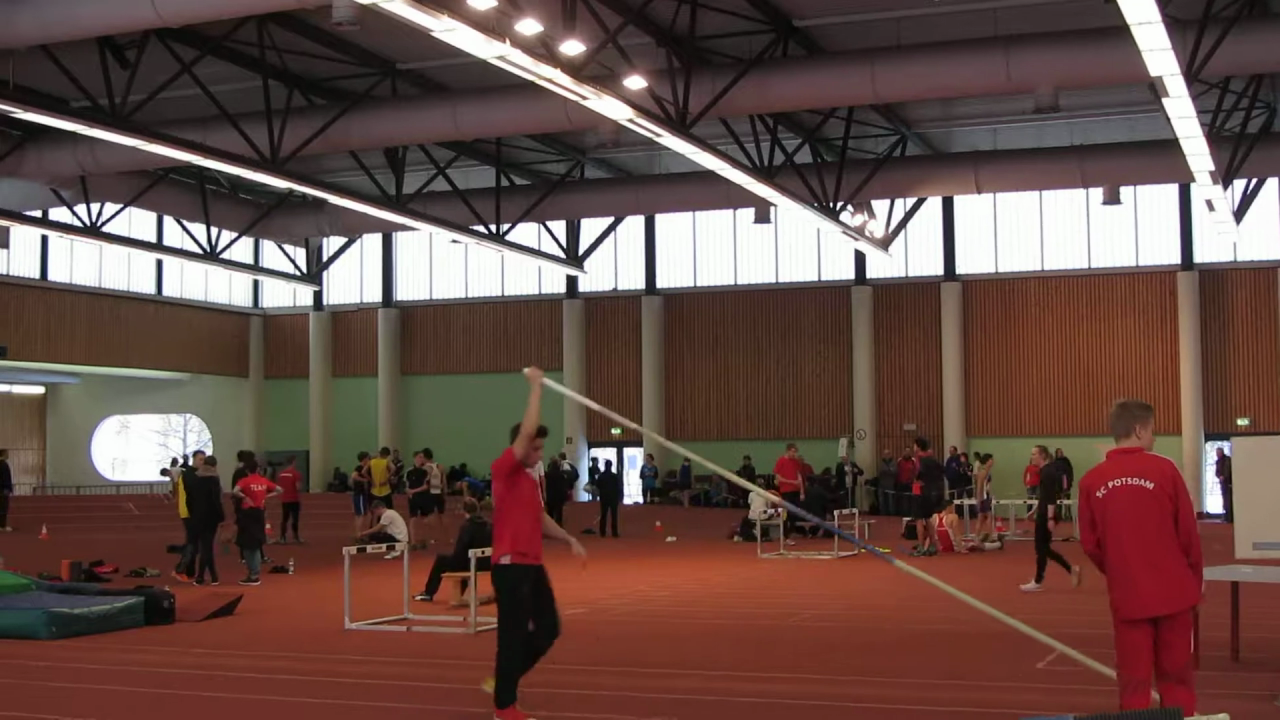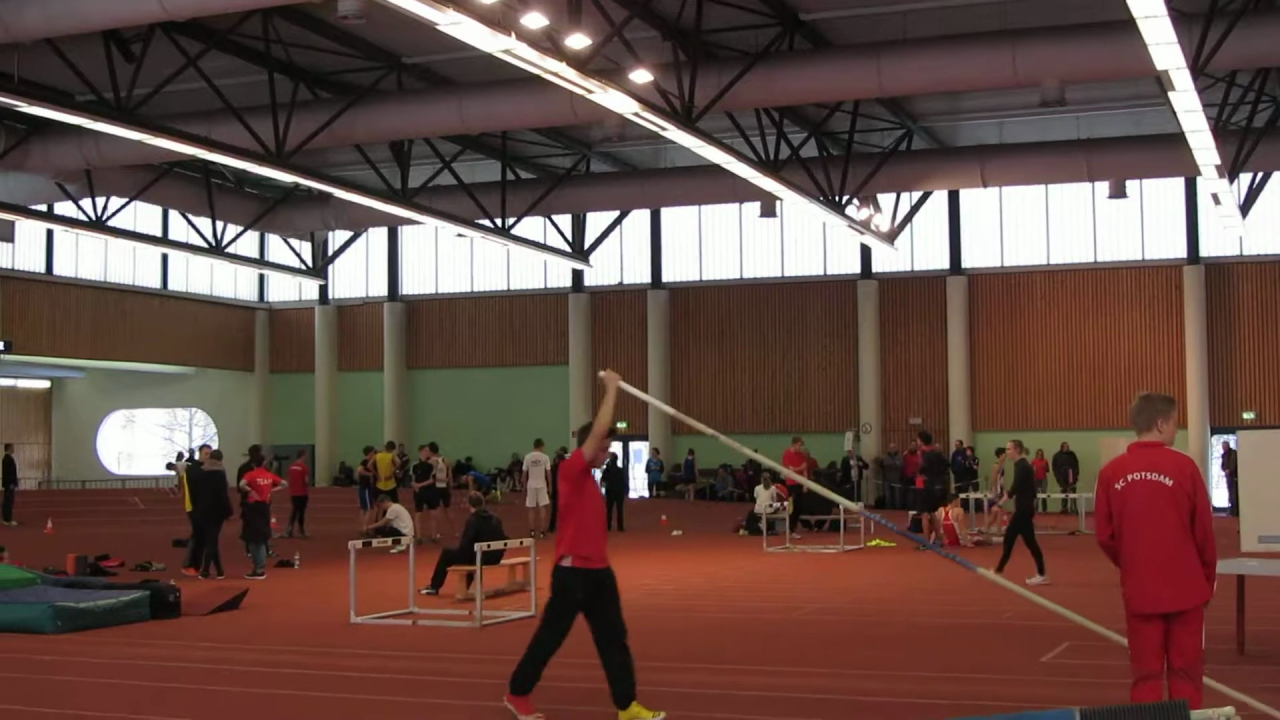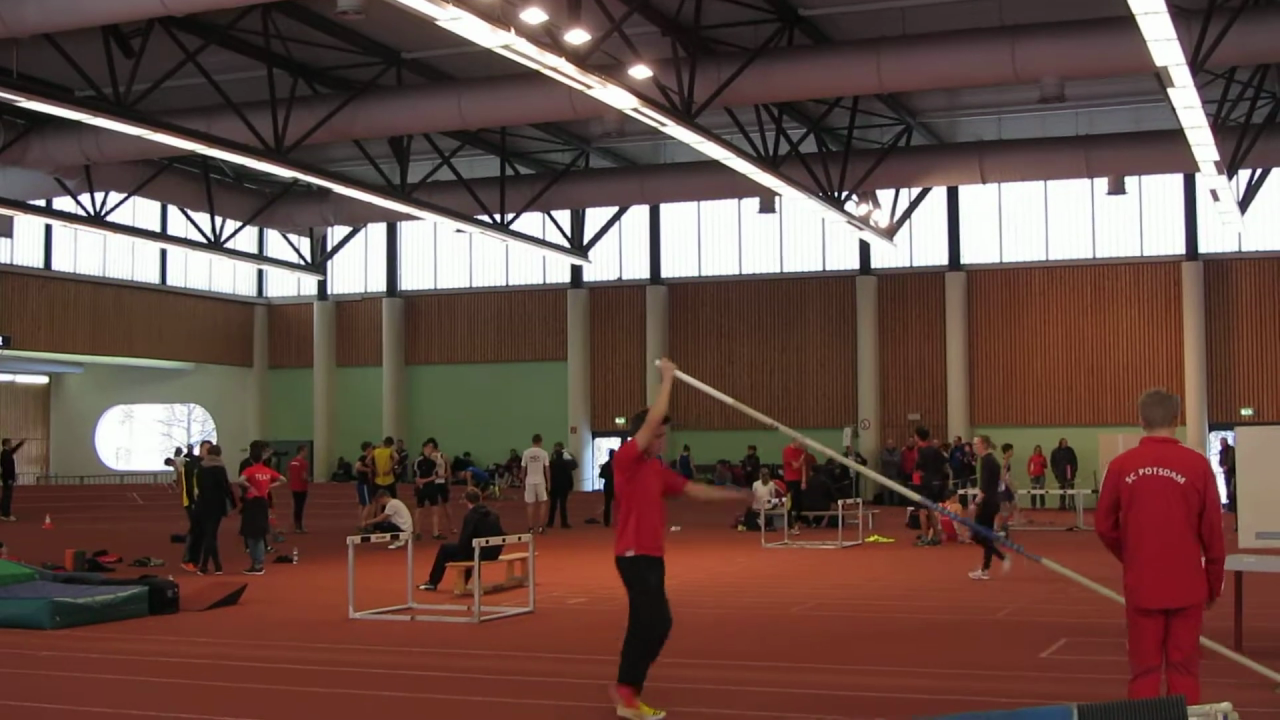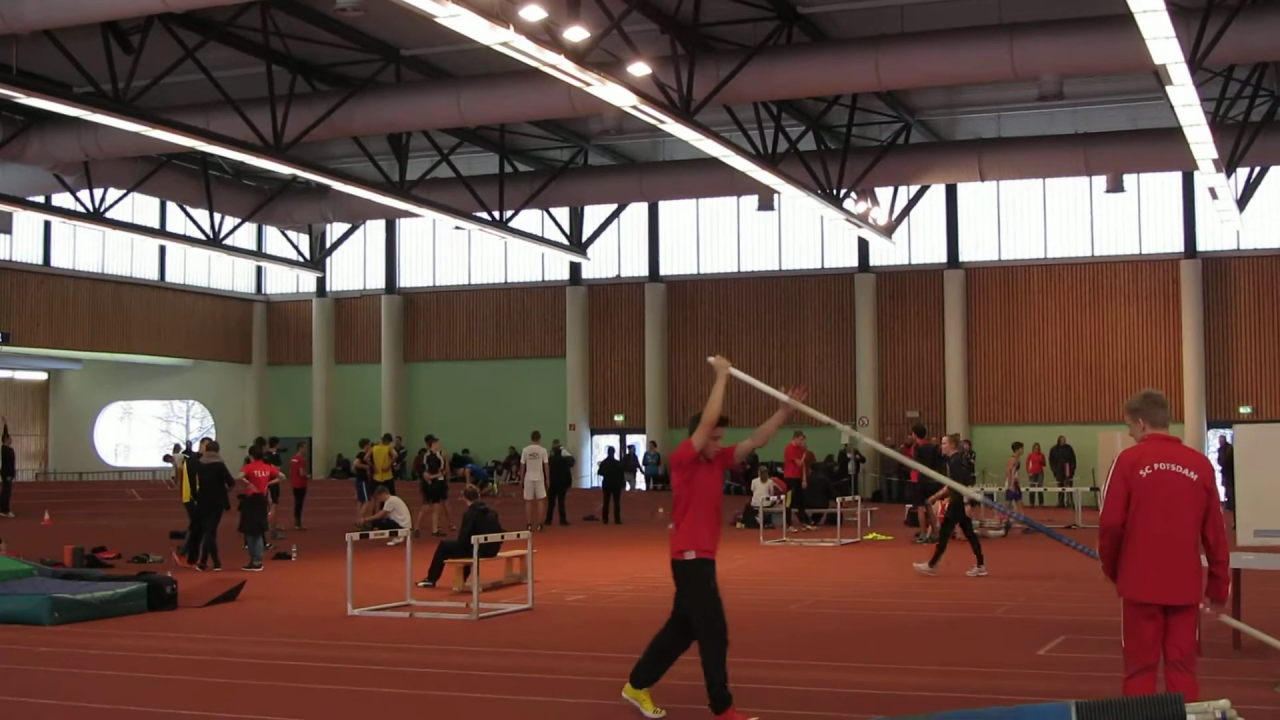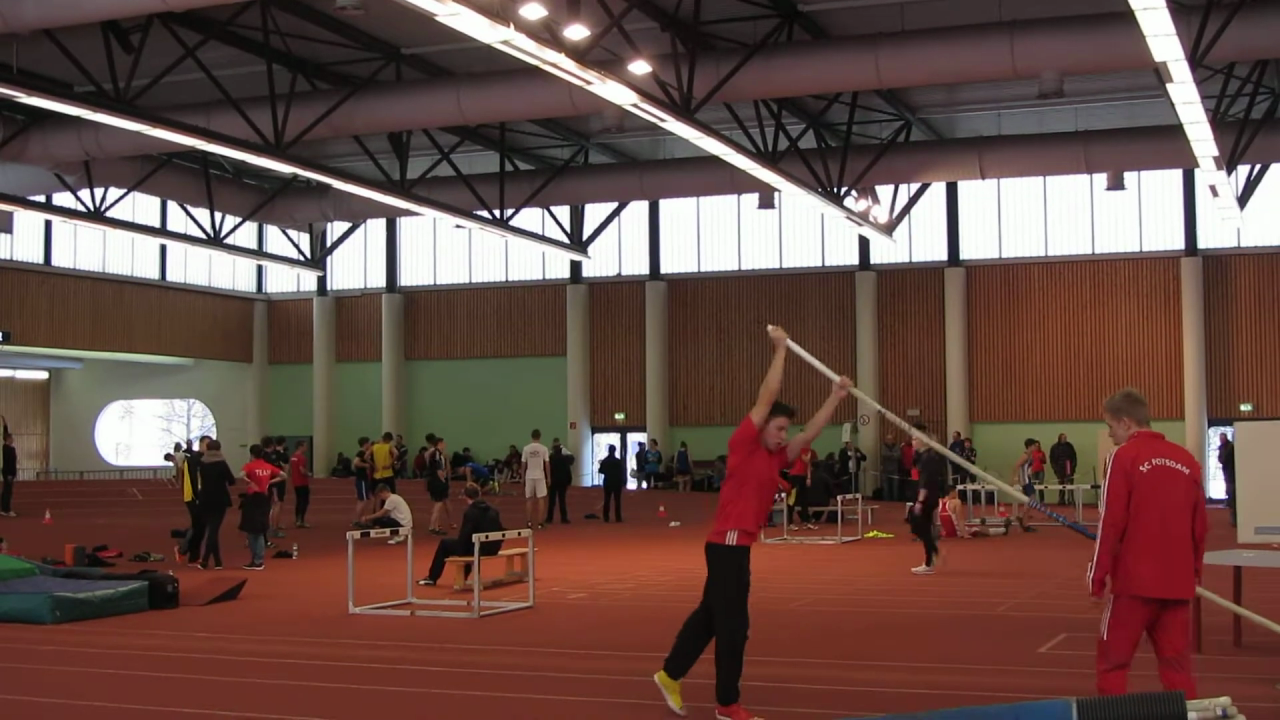
dt=0.3s
person 1, frame 1
left shoulder: (528, 480)
right shoulder: (504, 470)
left elbow: (541, 520)
right elbow: (526, 431)
left wrist: (569, 539)
right wrist: (536, 387)
left hip: (532, 565)
right hip: (509, 566)
left knee: (548, 630)
right knee: (513, 636)
left ankle: (501, 680)
person 1, frame 2
left shoulder: (590, 480)
right shoulder: (571, 471)
right elbow: (598, 431)
right wrist: (610, 390)
left hip: (599, 570)
right hip: (571, 568)
left knee: (615, 636)
right knee: (552, 634)
person 1, frame 3
left shoulder: (657, 467)
right shoulder: (627, 459)
left elbow: (694, 489)
right elbow: (652, 419)
left wrist: (736, 493)
right wrist: (667, 377)
left hip: (651, 556)
right hip: (633, 556)
left knee: (644, 625)
right knee: (658, 623)
right ankle: (625, 686)
person 1, frame 4
left shoulder: (717, 461)
right shoulder: (682, 461)
left elbow: (755, 439)
right elbow: (708, 421)
left wrist: (785, 409)
right wrist: (721, 377)
left hip: (701, 559)
right hip: (690, 559)
left knee: (681, 629)
right knee: (714, 634)
left ankle: (637, 686)
person 1, frame 5
left shoulder: (776, 457)
right shoulder: (743, 444)
left elbow: (810, 433)
right elbow: (765, 399)
left wrist: (836, 397)
right wrist: (780, 349)
left hip: (736, 545)
right hip: (727, 544)
left knee: (710, 616)
right knee: (733, 626)
left ankle: (670, 674)
person 2, frame 1
left shoulder: (1091, 481)
right shoulder: (1164, 468)
left elbow: (1090, 545)
right elbow: (1188, 532)
right wrist: (1195, 580)
left hip: (1127, 597)
right hip: (1173, 593)
left knee: (1134, 682)
right knee: (1176, 678)
person 2, frame 2
left shoulder: (1111, 473)
right shoulder: (1184, 466)
left elbow: (1105, 536)
right elbow: (1204, 531)
right wrist: (1208, 581)
left hip: (1140, 591)
right hip: (1185, 589)
left knee: (1145, 675)
right knee: (1186, 674)
person 2, frame 3
left shoulder: (1121, 465)
right shoulder: (1196, 463)
left elbow: (1105, 527)
right elbow: (1212, 529)
right wrist: (1214, 581)
left hip: (1141, 586)
right hip: (1186, 585)
left knee: (1144, 670)
right knee: (1184, 669)
person 2, frame 4
left shoulder: (1129, 459)
right shoulder: (1199, 463)
left elbow: (1110, 522)
right elbow: (1214, 530)
left wrist: (1110, 567)
right wrist: (1219, 584)
left hip: (1140, 582)
right hip: (1185, 583)
left knee: (1139, 668)
right knee: (1181, 667)
person 2, frame 5
left shoulder: (1124, 456)
right shoulder: (1186, 459)
left elbow: (1111, 521)
right elbow: (1199, 525)
left wrist: (1097, 576)
right wrist: (1193, 573)
left hip: (1135, 579)
right hip: (1177, 579)
left knee: (1113, 661)
right knee: (1176, 664)
